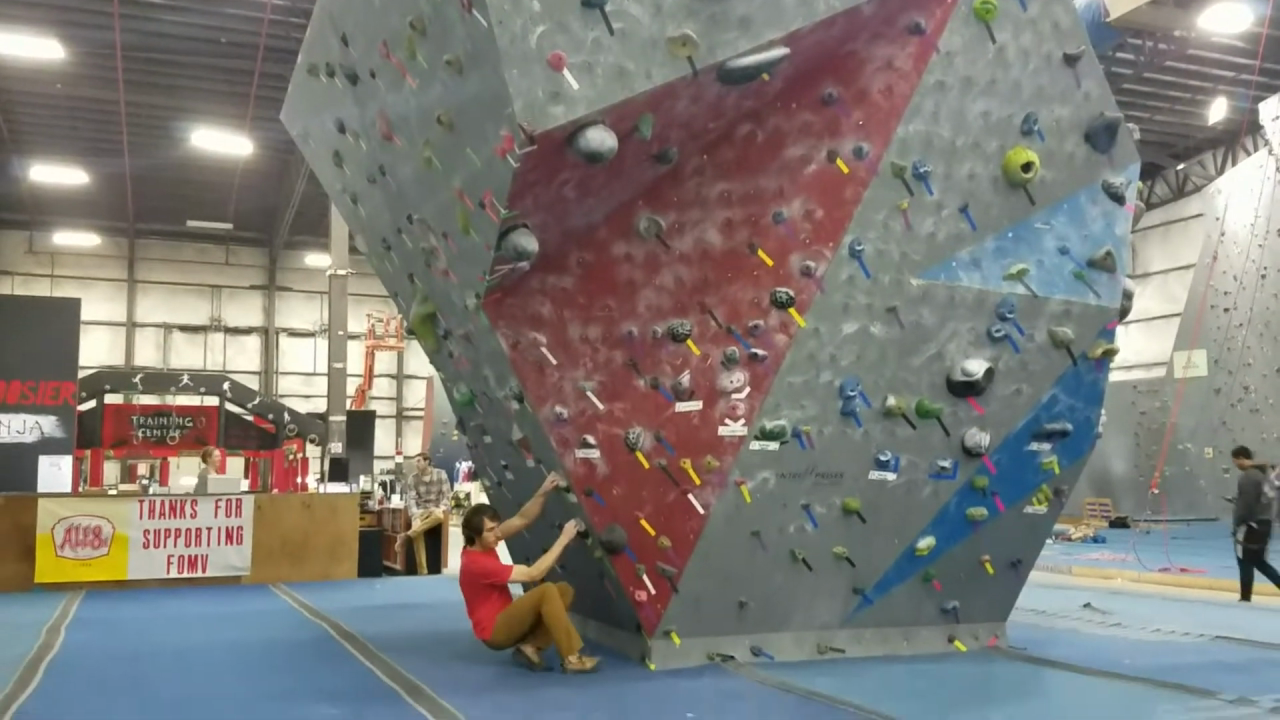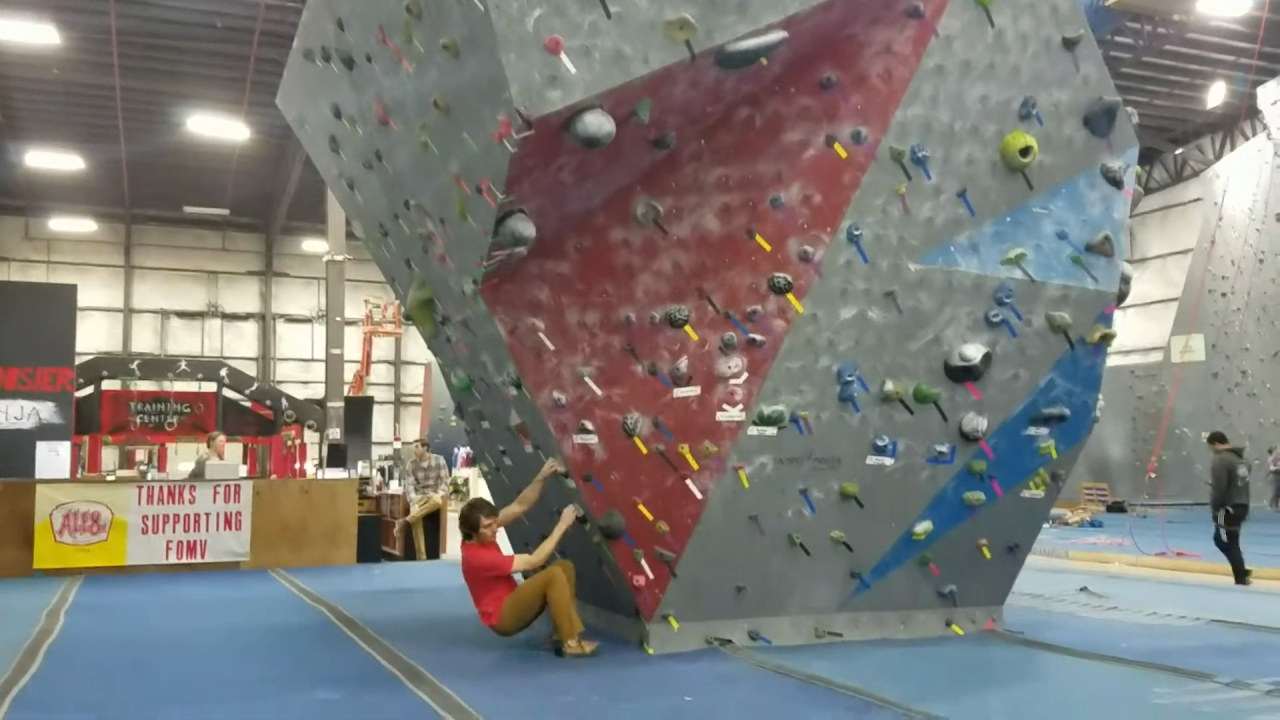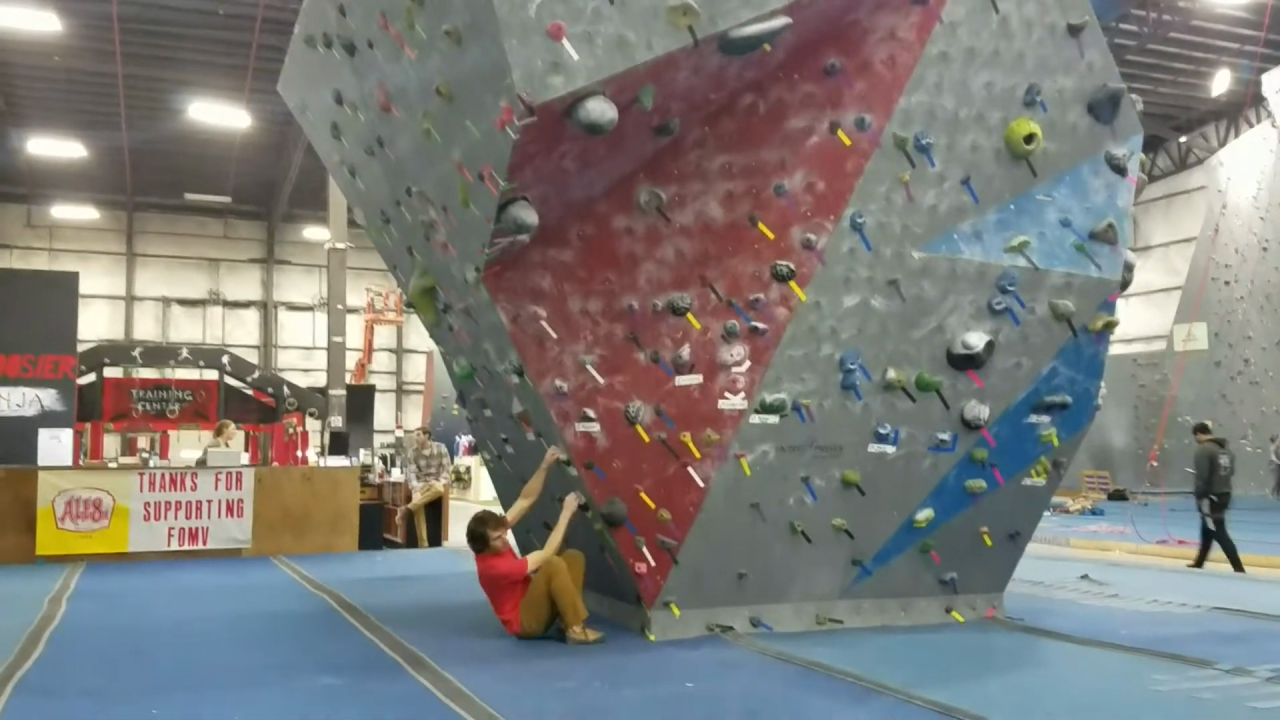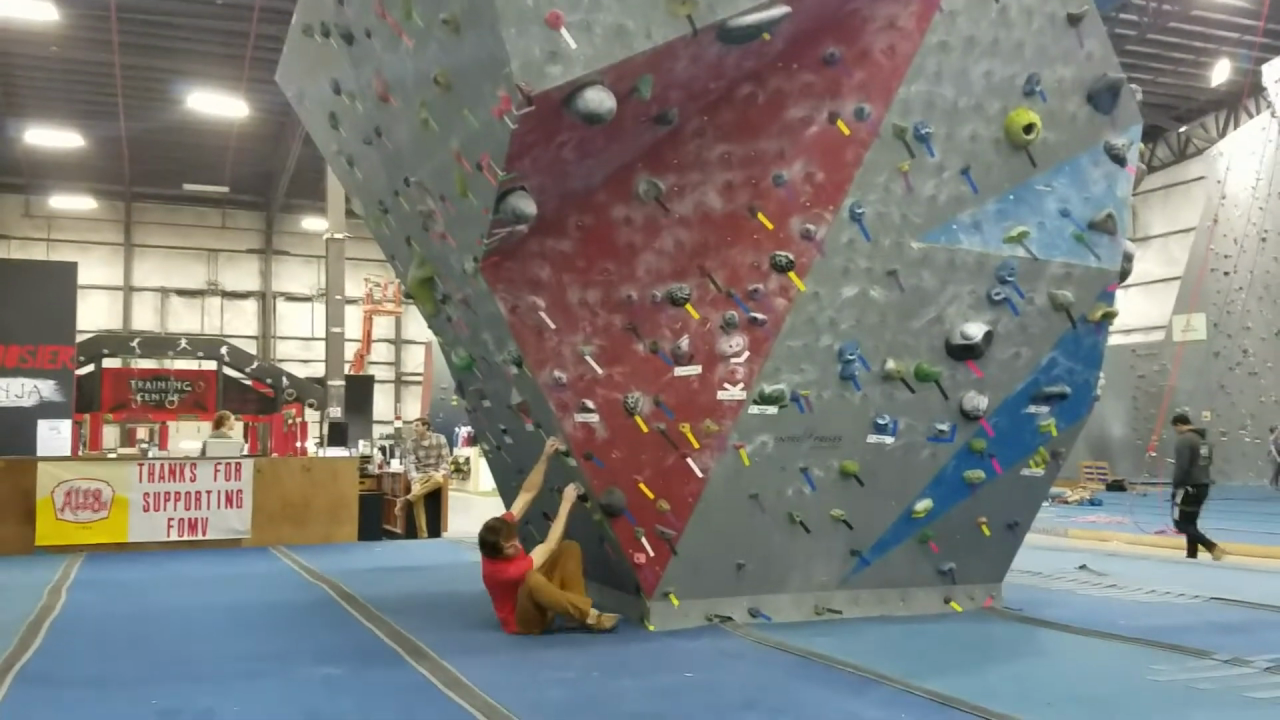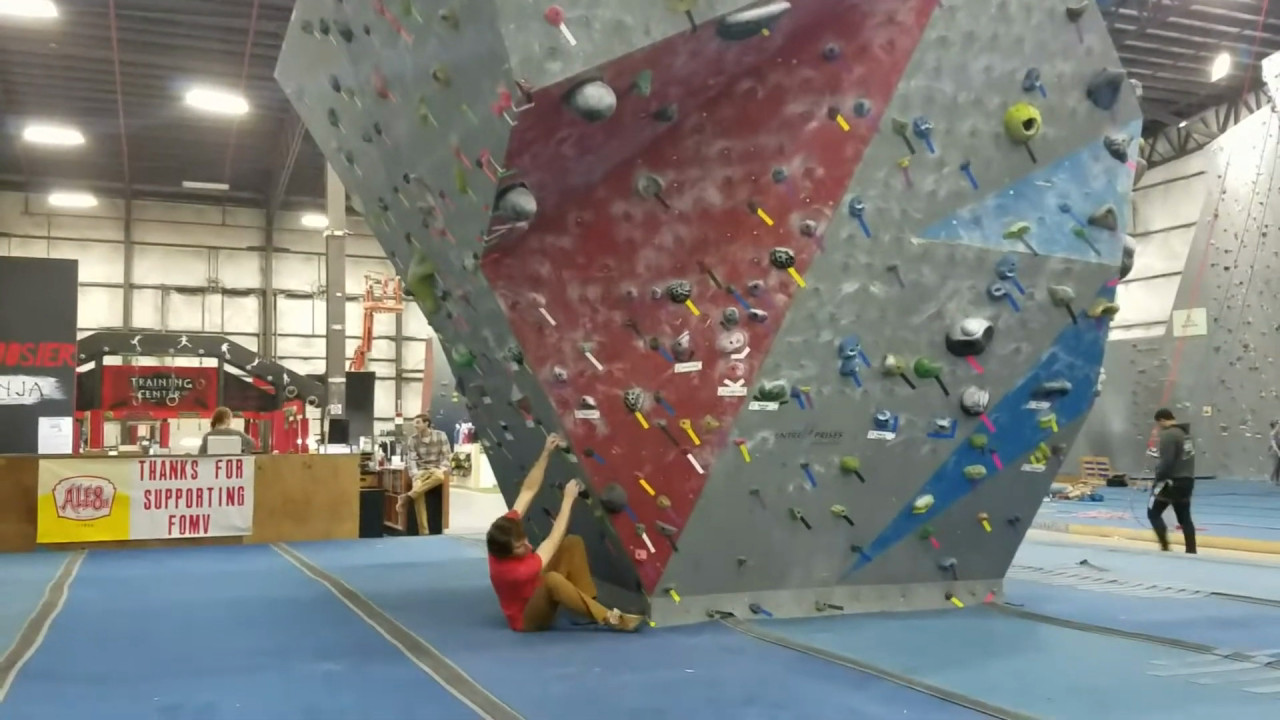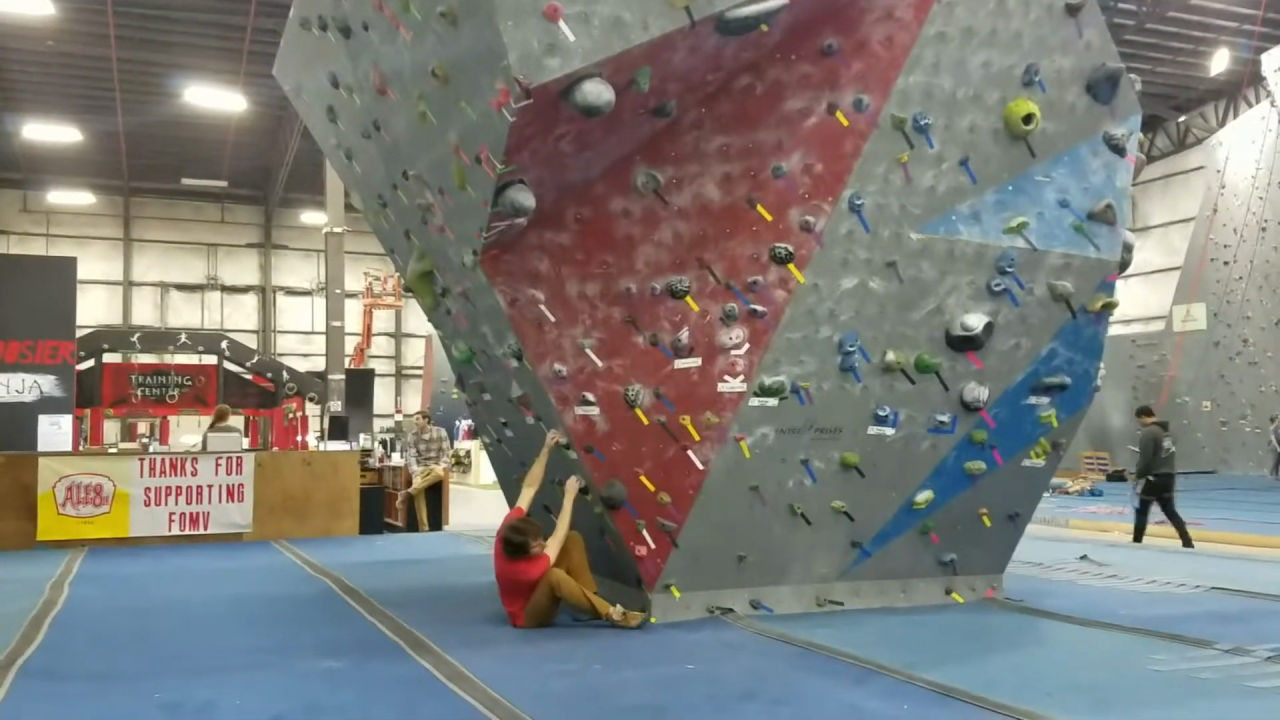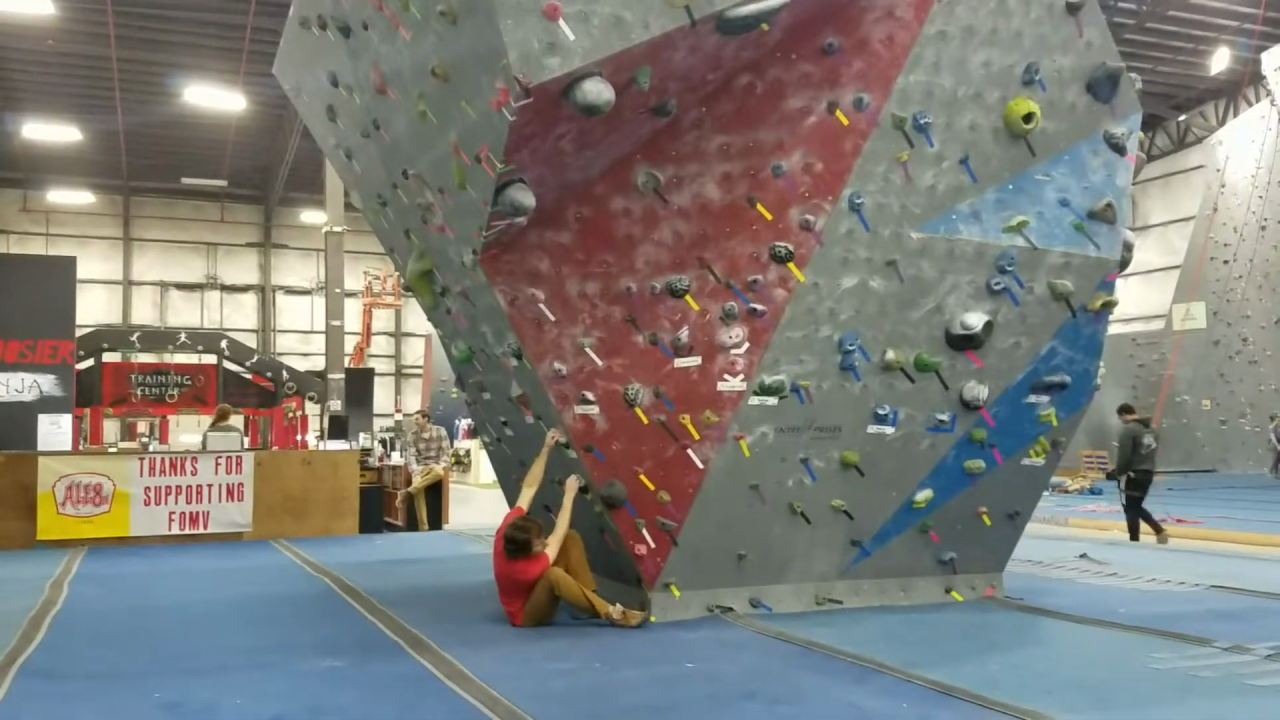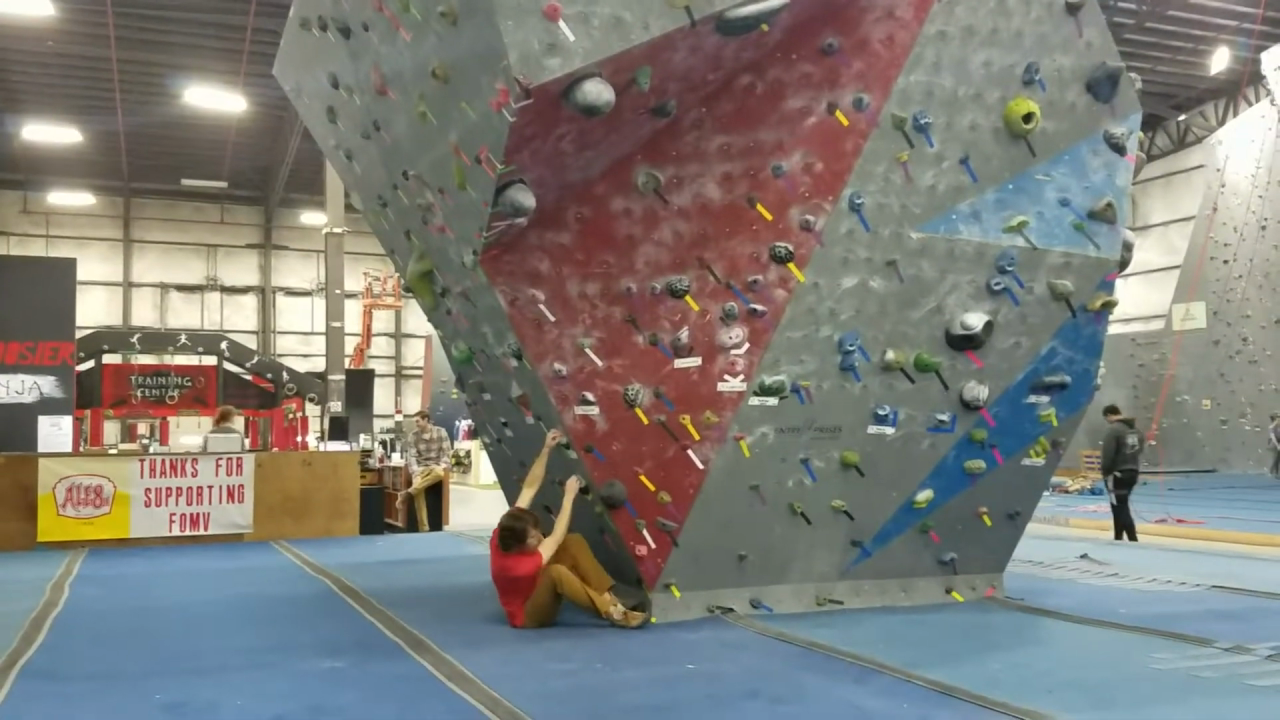
dt=0.2s
person 1, frame 1
left shoulder: (482, 545)
right shoulder: (477, 564)
left elbow: (522, 520)
right elbow: (533, 574)
left wrist: (543, 492)
right wrist: (564, 539)
left hip: (505, 619)
right hip: (495, 632)
left knee: (564, 589)
right knee: (547, 590)
left ankle: (530, 647)
right ankle: (572, 658)
person 1, frame 2
left shoulder: (482, 535)
right shoulder: (477, 557)
left elbow: (519, 506)
right elbow: (534, 561)
left wrist: (541, 478)
right wrist: (562, 524)
left hip: (513, 602)
right hip: (503, 617)
left knee: (564, 566)
right knee: (554, 573)
left ankle: (561, 634)
right ankle: (571, 643)
person 1, frame 3
left shoulder: (495, 536)
right shoulder: (492, 567)
left elbow: (525, 500)
right elbow: (546, 554)
left wrist: (545, 466)
right wrist: (567, 512)
left hip: (529, 601)
right hip: (524, 622)
left knee: (573, 556)
right knee: (556, 563)
left ankle: (568, 622)
right ankle: (576, 629)
person 1, frame 4
left shoulder: (501, 531)
right shoulder: (503, 571)
left elbow: (528, 493)
right elbow: (549, 546)
left wrist: (545, 457)
right wrist: (567, 504)
right hip: (522, 623)
left knee: (568, 547)
right knee: (533, 580)
left ankle: (577, 611)
right ankle: (590, 616)
person 1, frame 5
left shoulder: (505, 531)
right shoulder: (514, 571)
left elbow: (527, 491)
right elbow: (553, 541)
left wrist: (546, 453)
right wrist: (568, 500)
left hip: (535, 593)
right hip: (527, 619)
left knee: (573, 542)
right knee: (553, 580)
left ankle: (587, 607)
right ankle: (609, 618)
person 1, frame 6
left shoulder: (508, 532)
right shoulder: (527, 571)
left elbow: (529, 488)
right elbow: (557, 538)
left wrist: (546, 449)
right wrist: (569, 496)
left hip: (534, 592)
right hip: (528, 616)
left knee: (572, 538)
right knee: (555, 576)
left ankle: (590, 605)
right ankle: (613, 614)
person 1, frame 7
left shoulder: (507, 532)
right shoulder: (526, 569)
left elbow: (529, 488)
right elbow: (557, 537)
left wrist: (546, 449)
right wrist: (569, 495)
left hip: (534, 592)
right hip: (527, 615)
left knee: (571, 537)
right knee: (553, 574)
left ankle: (591, 603)
right ankle: (611, 612)
person 1, frame 8
left shoulder: (501, 536)
right shoulder: (516, 566)
left elbow: (529, 488)
right elbow: (556, 538)
left wrist: (546, 450)
right wrist: (569, 496)
left hip: (536, 592)
right hip: (529, 616)
left knee: (575, 541)
right knee: (556, 571)
left ankle: (607, 597)
right ankle: (613, 612)
